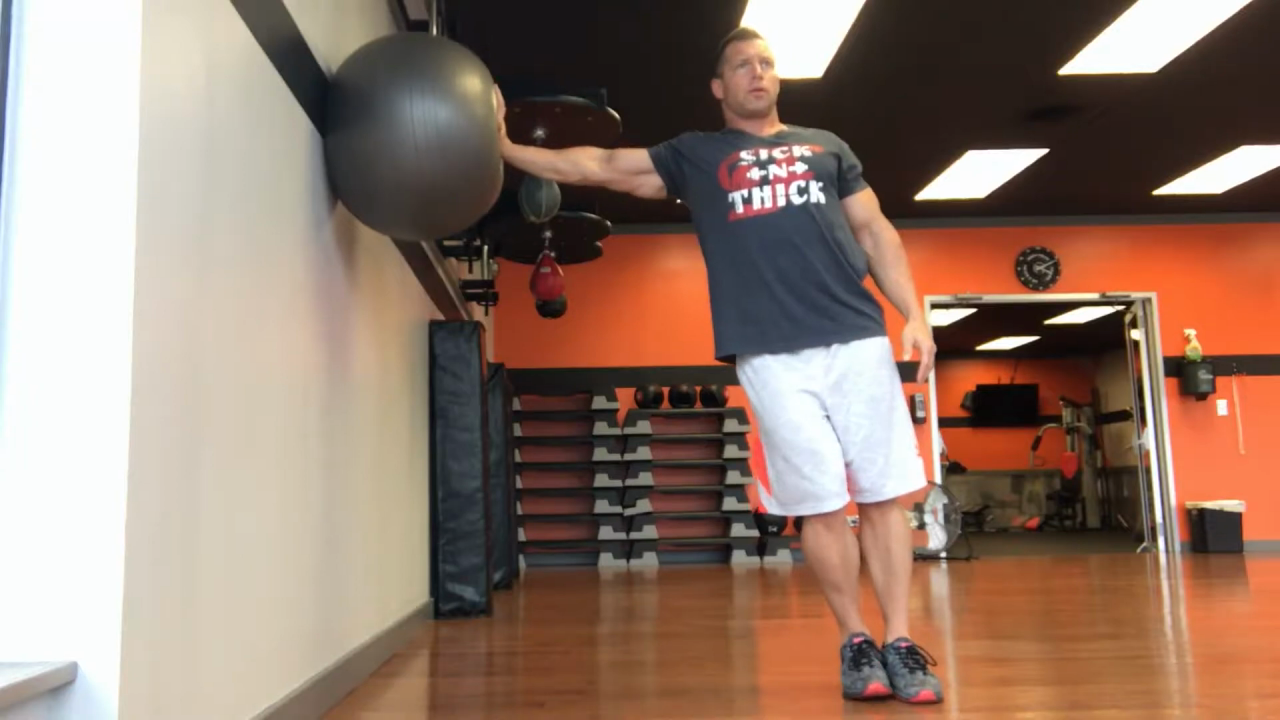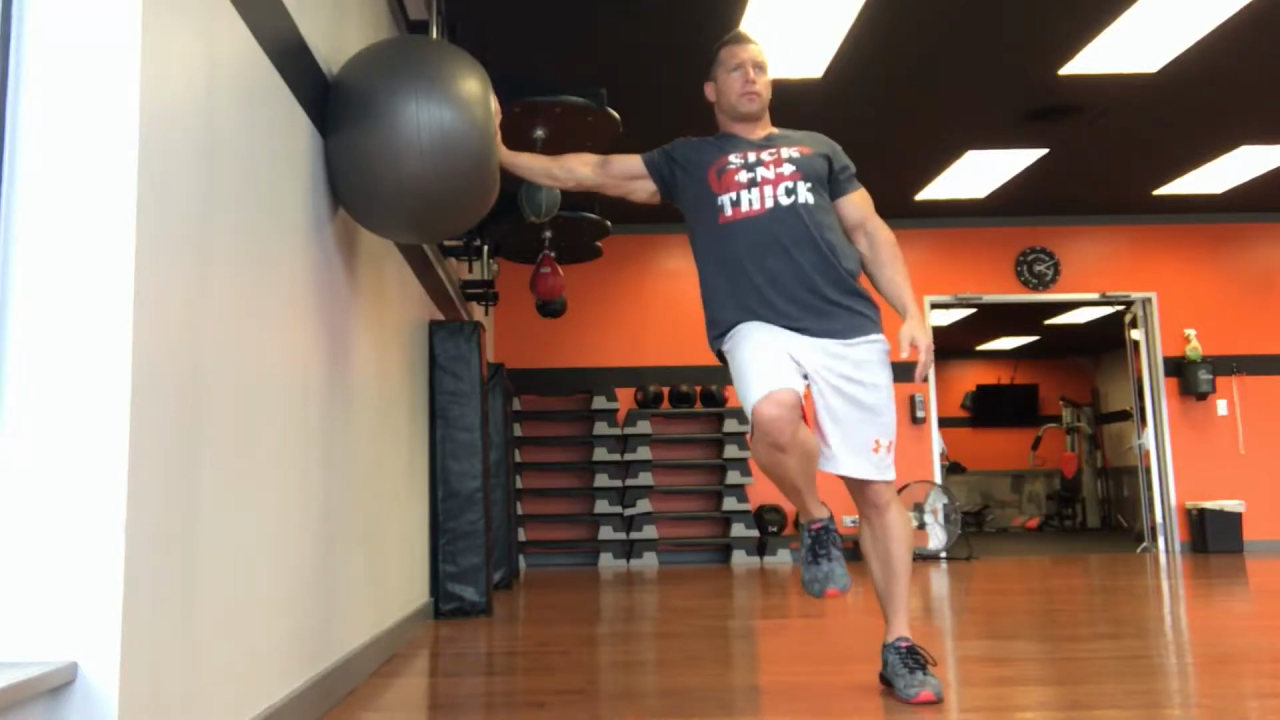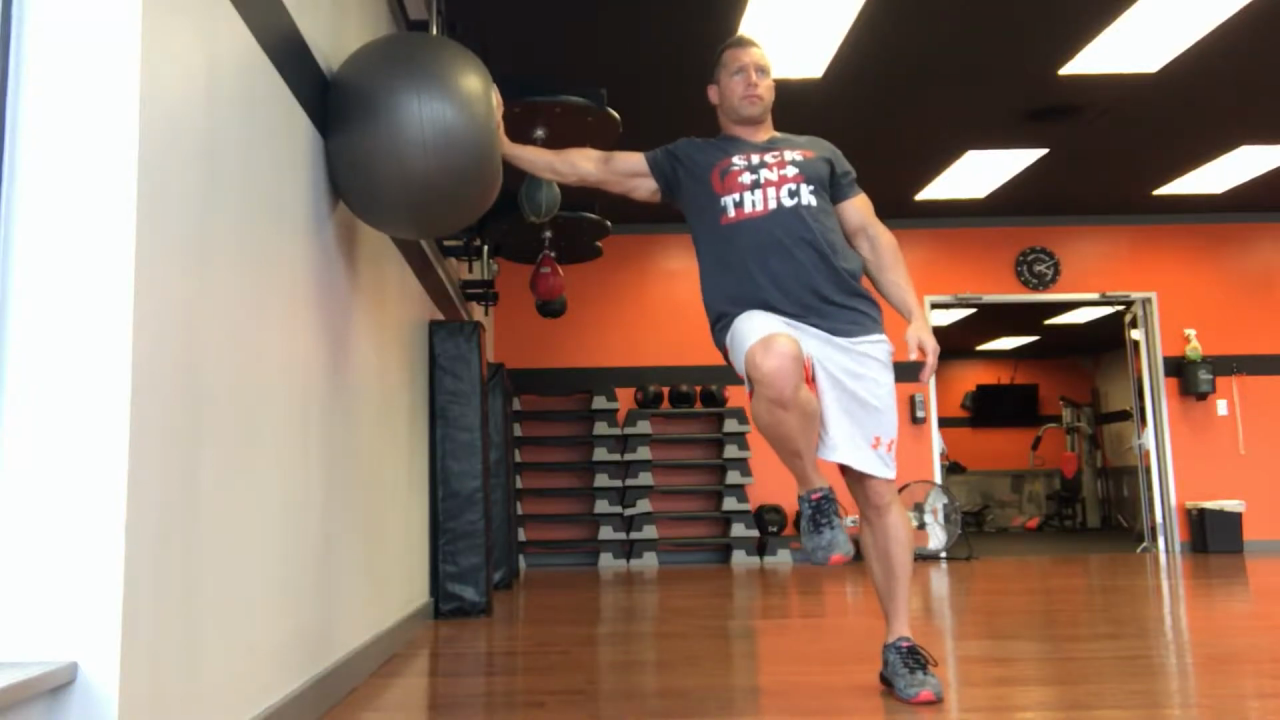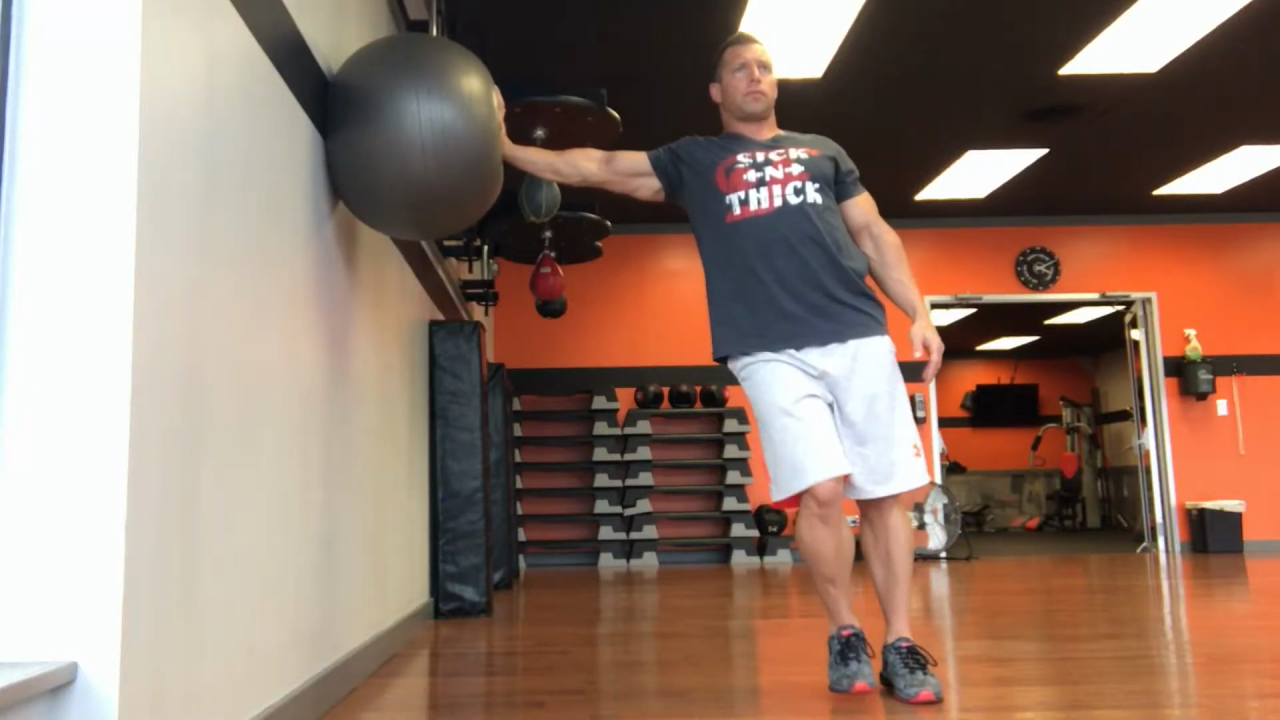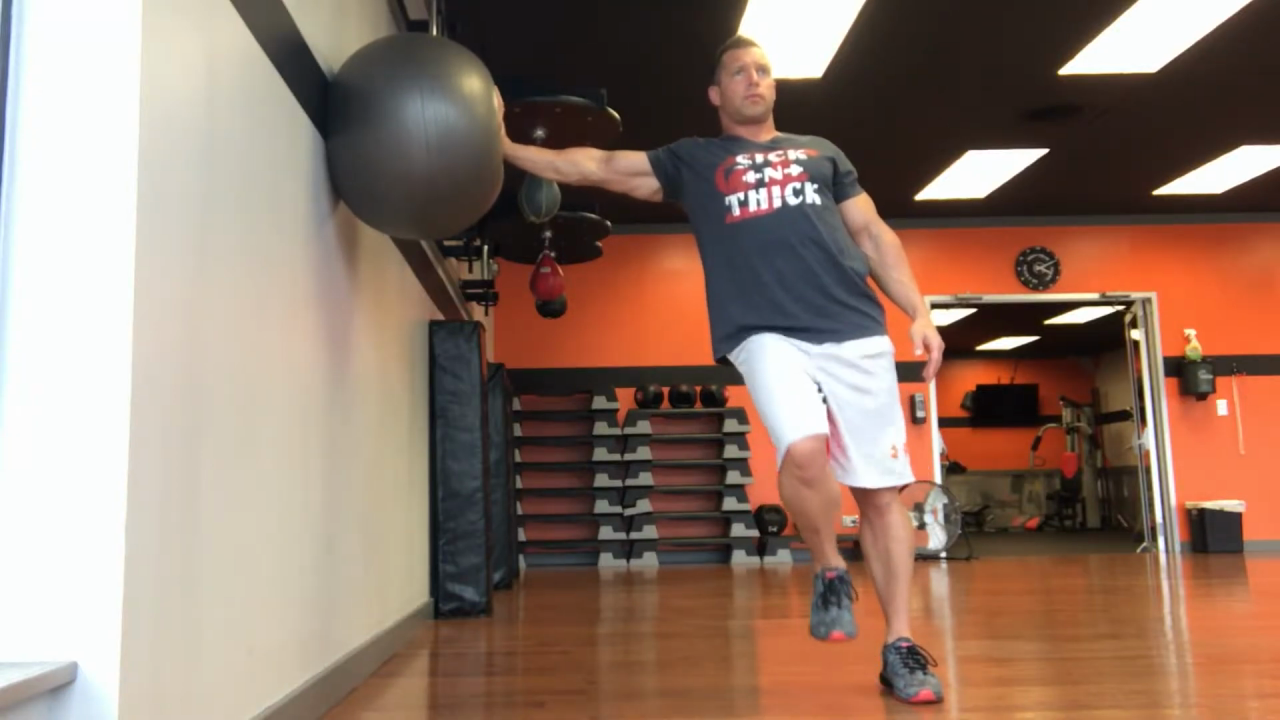
dt=1s
person 1, frame 1
left shoulder: (826, 146)
right shoulder: (694, 155)
left elbow: (875, 233)
right elbow: (601, 165)
left wrist: (914, 315)
right wrist: (505, 148)
left hip: (858, 341)
right hip: (771, 353)
left knee: (883, 497)
right knee: (823, 504)
left ankle: (901, 645)
right ankle: (855, 641)
person 1, frame 2
left shoulder: (817, 148)
right shoulder: (687, 160)
left elbow: (868, 232)
right elbow: (592, 171)
left wrist: (910, 312)
right wrist: (500, 155)
left hip: (850, 330)
right hip: (758, 329)
left knee: (877, 489)
right knee: (774, 415)
left ankle: (899, 647)
right ankle: (815, 525)
person 1, frame 3
left shoulder: (820, 152)
right shoulder: (690, 160)
left elbow: (871, 236)
right elbow: (596, 167)
left wrist: (915, 316)
right wrist: (505, 147)
left hip: (854, 330)
right hip: (761, 322)
left knee: (878, 489)
right knee: (776, 365)
left ankle: (900, 647)
right ankle: (813, 496)
person 1, frame 4
left shoulder: (823, 150)
right shoulder: (693, 160)
left elbow: (874, 235)
right elbow: (599, 167)
left wrist: (918, 314)
right wrist: (505, 149)
left hip: (859, 338)
right hip: (769, 350)
left knee: (885, 493)
right knee: (821, 492)
left ankle: (901, 646)
right ankle: (845, 636)
person 1, frame 5
left shoulder: (821, 151)
right shoulder: (693, 160)
left elbow: (874, 234)
right elbow: (599, 166)
left wrist: (919, 313)
right wrist: (506, 147)
left hip: (858, 334)
right hip: (767, 336)
left knee: (881, 490)
right knee: (804, 452)
left ankle: (900, 645)
right ankle: (828, 573)
